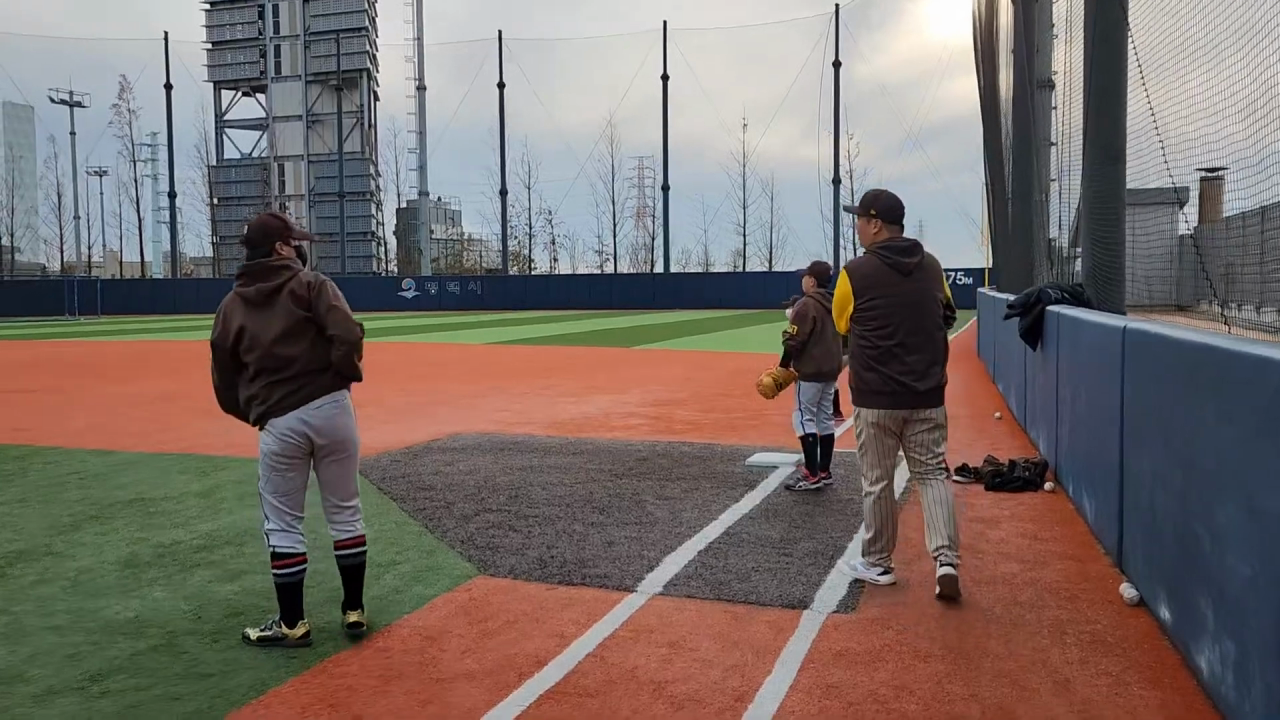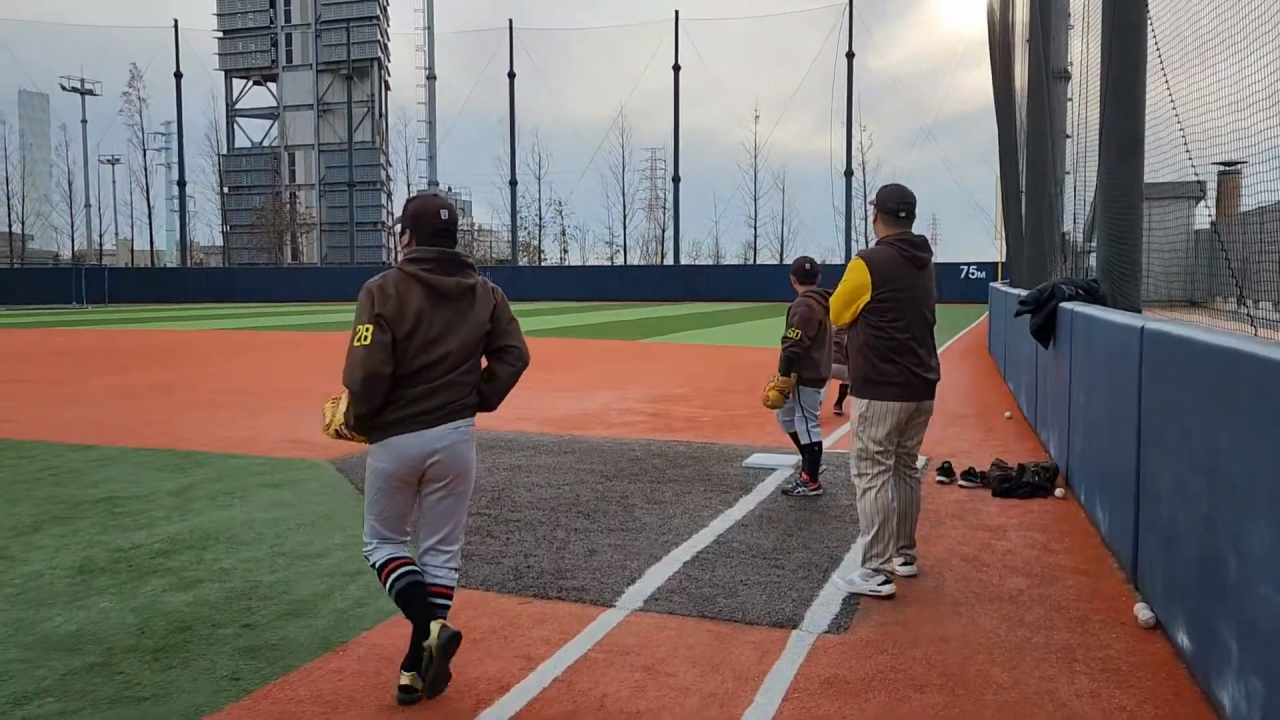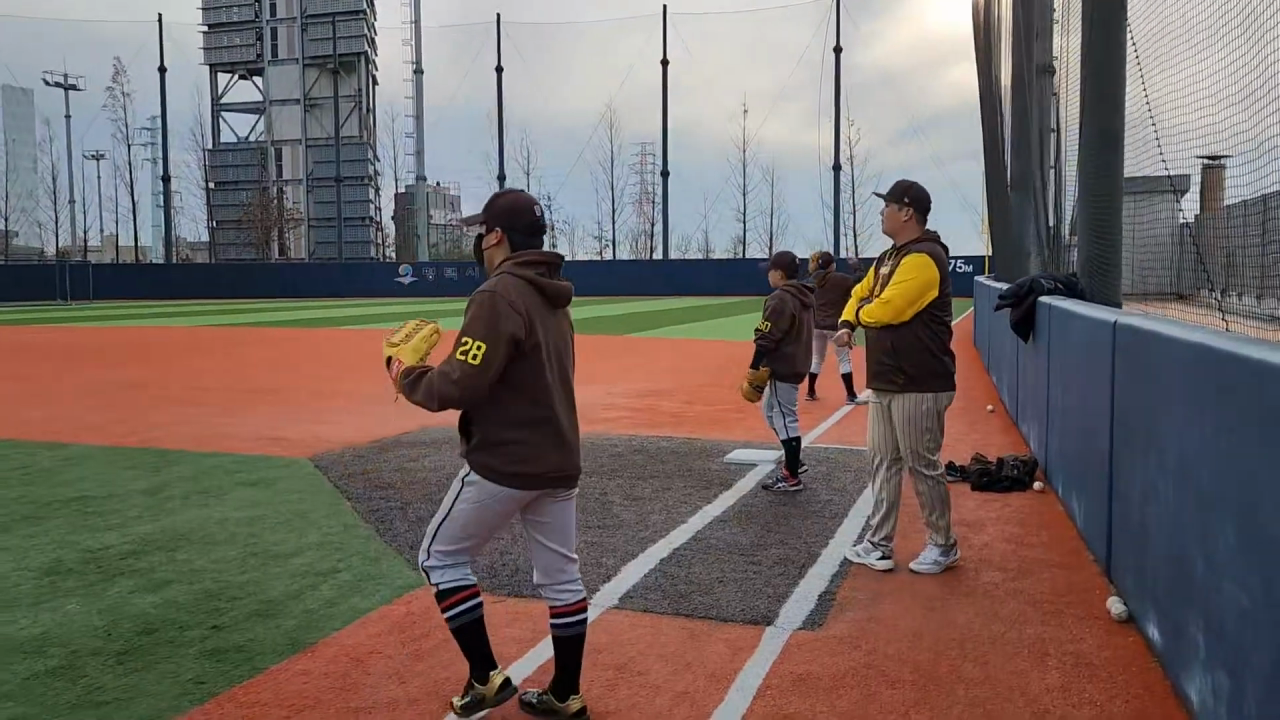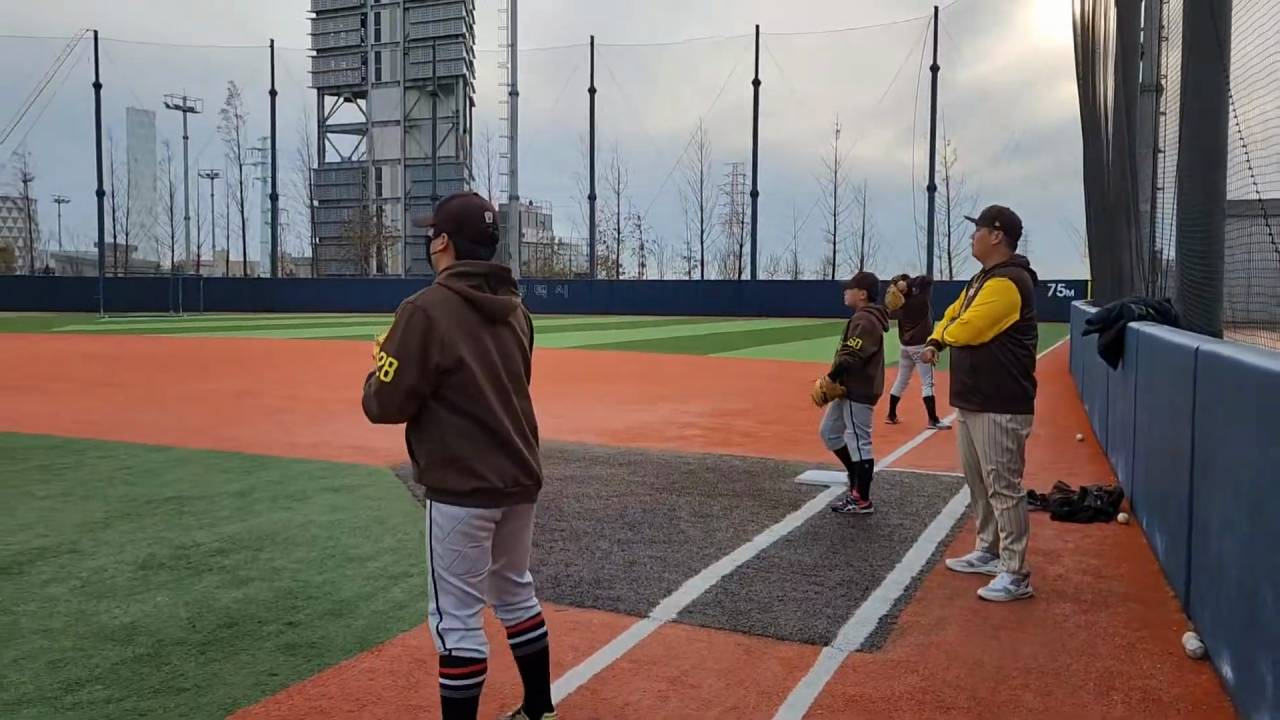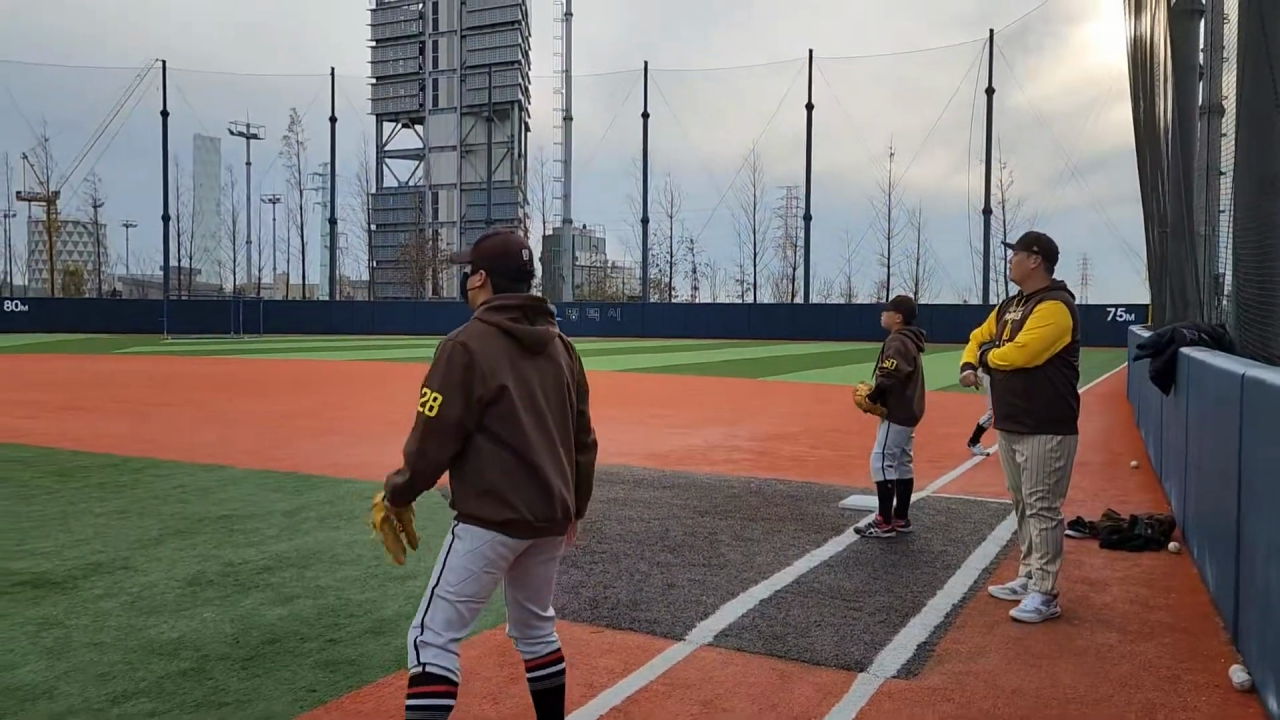
dt=1s
person 1, frame 1
left shoulder: (229, 307)
right shoulder: (311, 284)
left elbow: (225, 387)
right elbow: (347, 335)
right wrist: (345, 376)
left hip: (278, 425)
right hip: (331, 410)
left knee: (283, 525)
right knee: (345, 513)
left ankle: (292, 624)
right ankle: (353, 610)
person 1, frame 2
left shoulder: (383, 289)
right shoulder: (485, 292)
left elbow: (368, 370)
right elbow: (513, 355)
left wrist: (356, 421)
right wrist: (476, 400)
left hip: (395, 438)
right hip: (455, 436)
left knee: (383, 540)
right knee: (441, 553)
left ankle: (428, 631)
right ankle: (416, 670)
person 1, frame 3
left shoulder: (497, 296)
right shoulder: (555, 299)
left elbow: (461, 385)
left wrist: (408, 377)
left hip: (500, 465)
right hip: (559, 463)
left knee: (441, 556)
right knee: (562, 576)
left ankle: (486, 677)
person 1, frame 4
left shoulder: (425, 310)
right shoulder: (515, 308)
left elbow: (386, 404)
left wrist: (379, 371)
left hip: (461, 488)
right hip: (519, 480)
left knee: (457, 616)
right knee: (515, 592)
person 1, frame 5
left shoulder: (466, 345)
right shoulder: (559, 344)
left elbow: (433, 442)
right elbow: (583, 438)
left wrist: (398, 490)
right wrist: (574, 506)
left hip: (490, 519)
right hip: (551, 516)
left knee: (434, 636)
right knee: (535, 628)
person 2, frame 1
left shoulder: (856, 272)
right shoulder: (932, 266)
left elbow: (843, 324)
right elbow: (948, 317)
left hip: (877, 397)
right hip: (927, 396)
left knee: (877, 482)
right knee: (933, 476)
left ankle: (878, 564)
right ankle: (946, 560)
person 2, frame 2
left shoulder: (868, 263)
right shoulder: (924, 264)
left elbow: (838, 314)
right wrist: (874, 316)
left hip: (880, 389)
right hip: (920, 387)
left knee: (872, 476)
right knee: (906, 471)
left ankle: (876, 572)
right ankle: (904, 554)
person 2, frame 3
left shoulder: (924, 259)
right shoulder: (888, 257)
left elbow: (886, 310)
right elbow: (861, 294)
left wrist: (862, 313)
right wrist: (847, 324)
left hip: (919, 385)
right hip: (886, 382)
left knee: (922, 466)
right knee: (884, 462)
left ankle: (943, 545)
right ankle: (878, 545)
person 2, frame 4
left shoulder: (1007, 282)
right shoulder: (982, 279)
left elbow: (966, 330)
right elbow: (953, 316)
left wrist: (945, 333)
right wrist: (934, 343)
left hip: (1001, 405)
right hip: (972, 400)
left knee: (1004, 487)
right knee: (977, 481)
left ankle: (1015, 574)
right ankle: (988, 552)
person 2, frame 5
left shoulder: (1055, 306)
right shoulder: (1009, 306)
left elbow: (1019, 353)
right elbow: (979, 338)
left wrist: (986, 356)
right wrist: (969, 365)
left hip: (1047, 428)
right hip: (1010, 424)
left knee: (1043, 508)
right knee: (1022, 505)
left ankle: (1045, 595)
right ankle: (1028, 578)
person 3, frame 1
left shoulder: (805, 305)
left elbow: (794, 341)
left wrist: (782, 367)
right wrist: (841, 358)
left hip: (810, 371)
right hip: (831, 371)
left knee: (804, 418)
right knee: (825, 419)
left ankle: (811, 474)
right ankle: (823, 471)
person 3, frame 2
left shoulder: (803, 306)
right shoulder: (821, 303)
left elbow: (794, 346)
left wrist: (783, 376)
right wrist: (787, 373)
left hip: (805, 375)
right hip: (813, 372)
left knee: (807, 424)
right knee: (786, 415)
left ankle: (811, 481)
right ankle: (810, 463)
person 3, frame 3
left shoulder: (779, 299)
right shoulder: (804, 298)
left elbow: (766, 338)
left wrist: (753, 369)
left hip: (782, 368)
right hip: (795, 365)
left knee: (785, 418)
right knee: (771, 411)
left ankle: (791, 477)
right ankle: (793, 461)
person 3, frame 4
left shoulder: (864, 320)
right shoulder: (866, 318)
left elbow: (852, 357)
left wrist: (830, 378)
right wrist: (835, 381)
left hip: (858, 391)
right hip: (850, 388)
left knee: (858, 441)
right knee: (829, 431)
left ankle: (862, 500)
right ankle: (857, 475)
person 3, frame 5
left shoulder: (897, 342)
right shoulder: (909, 341)
left elbow: (888, 377)
left wrist: (871, 397)
right wrist: (876, 395)
left hip: (897, 413)
right hip: (907, 411)
left knee: (882, 461)
right knee: (902, 463)
left ankle: (884, 522)
right ankle: (901, 518)
